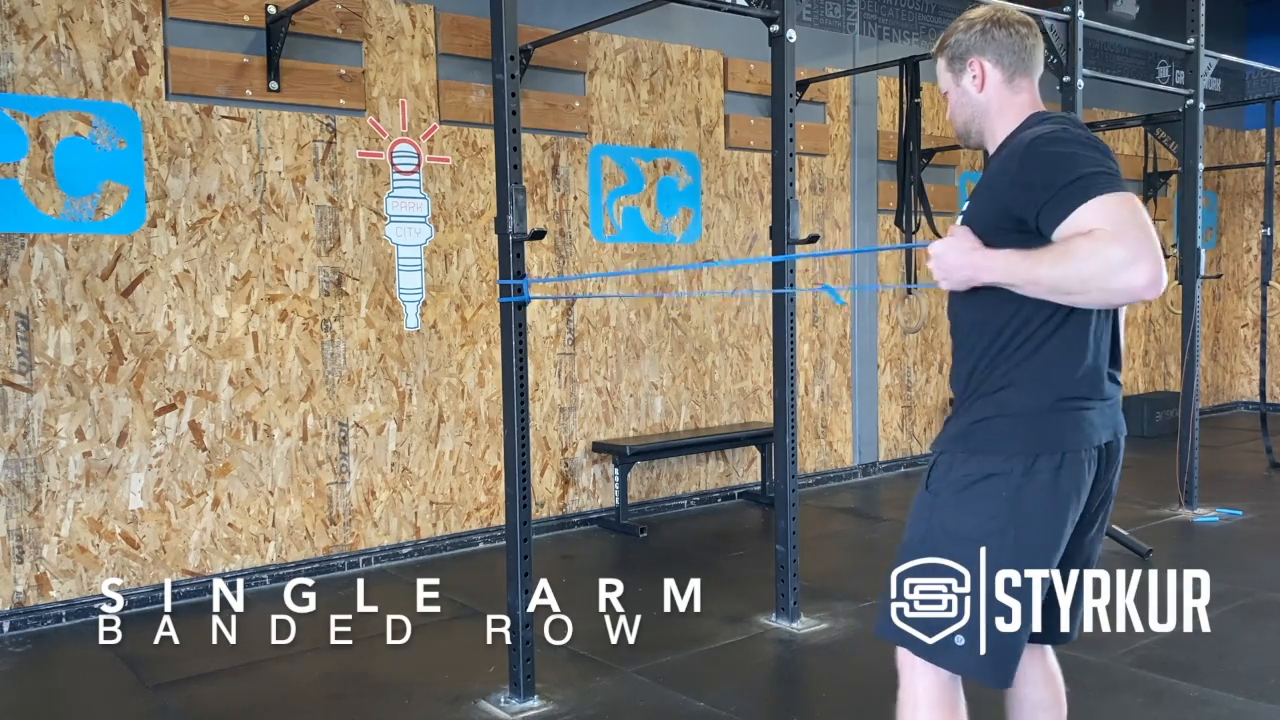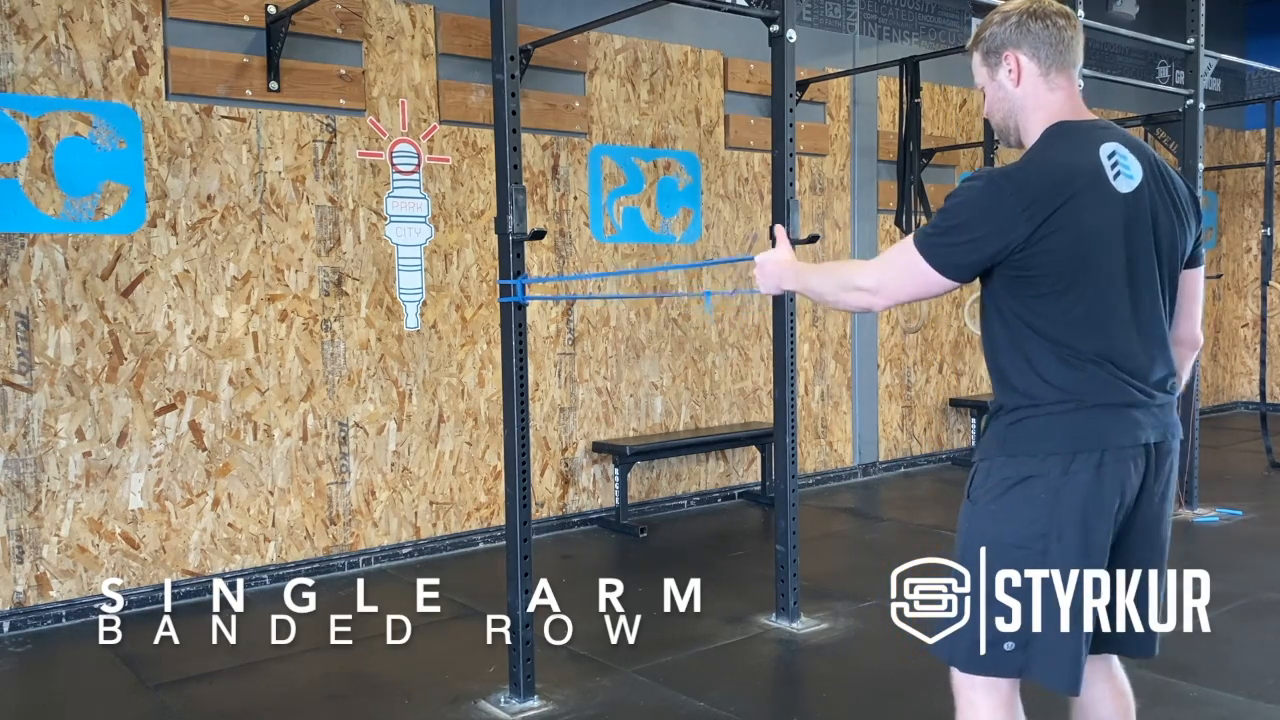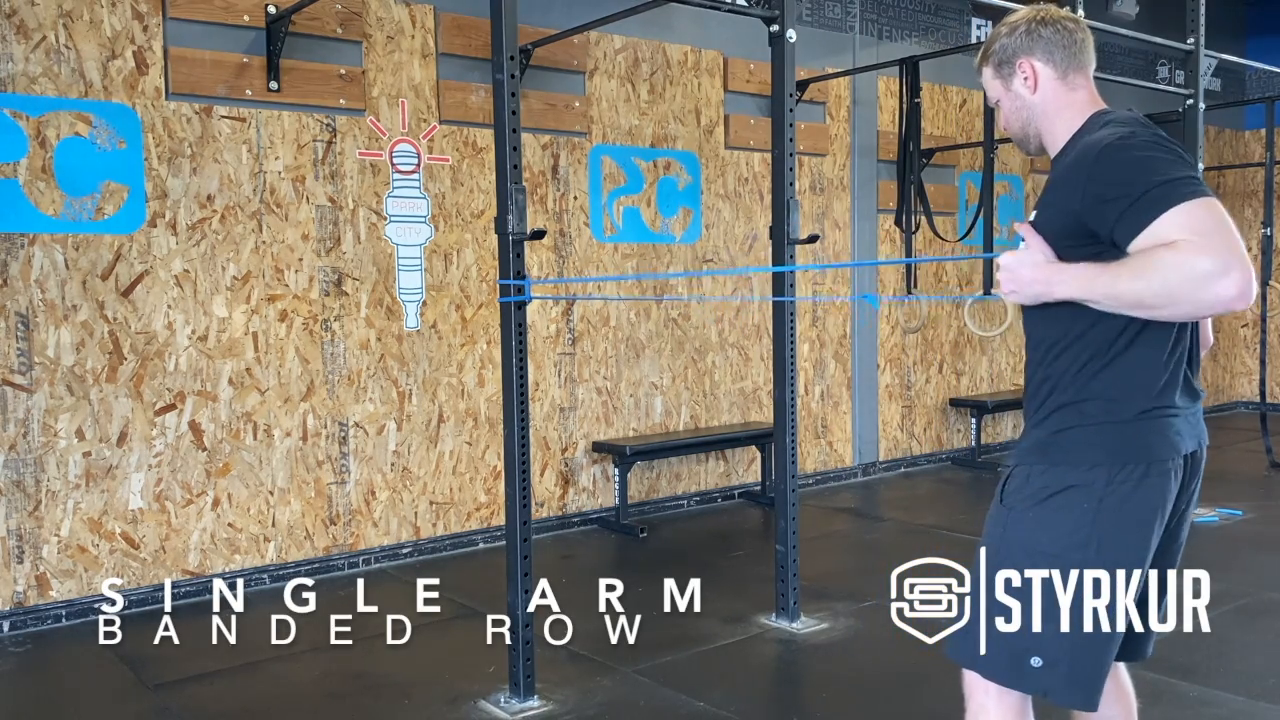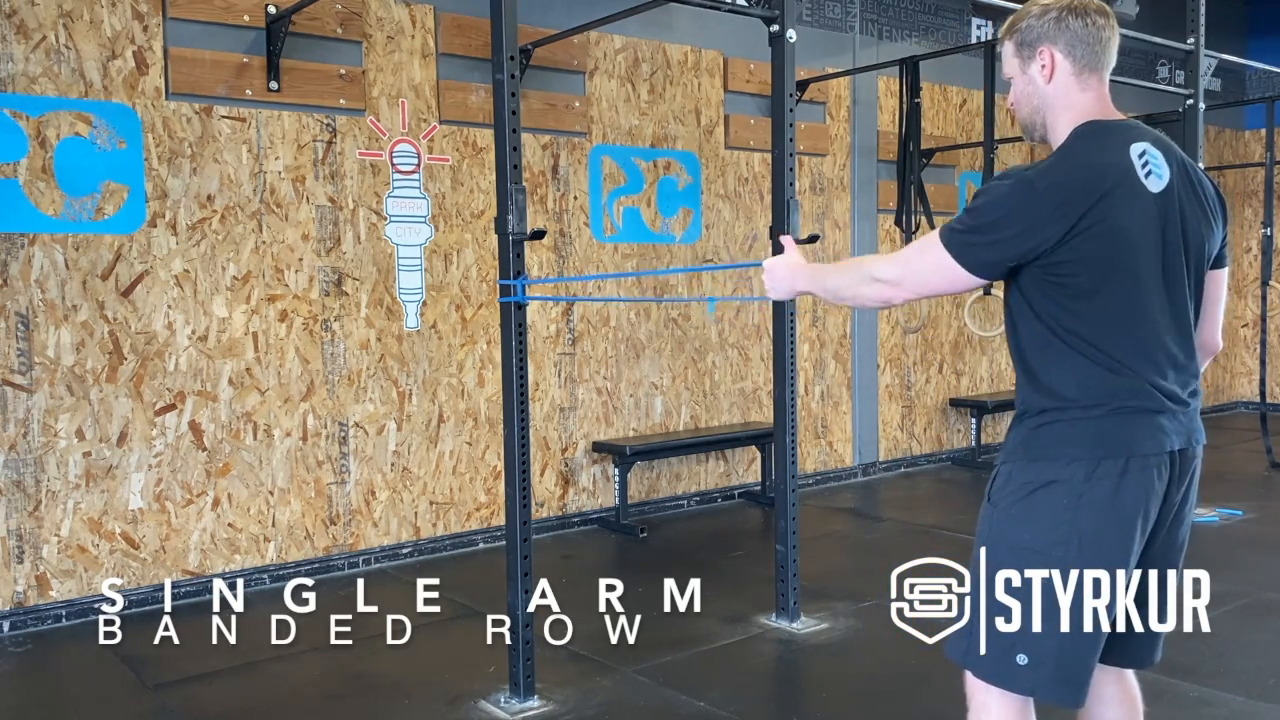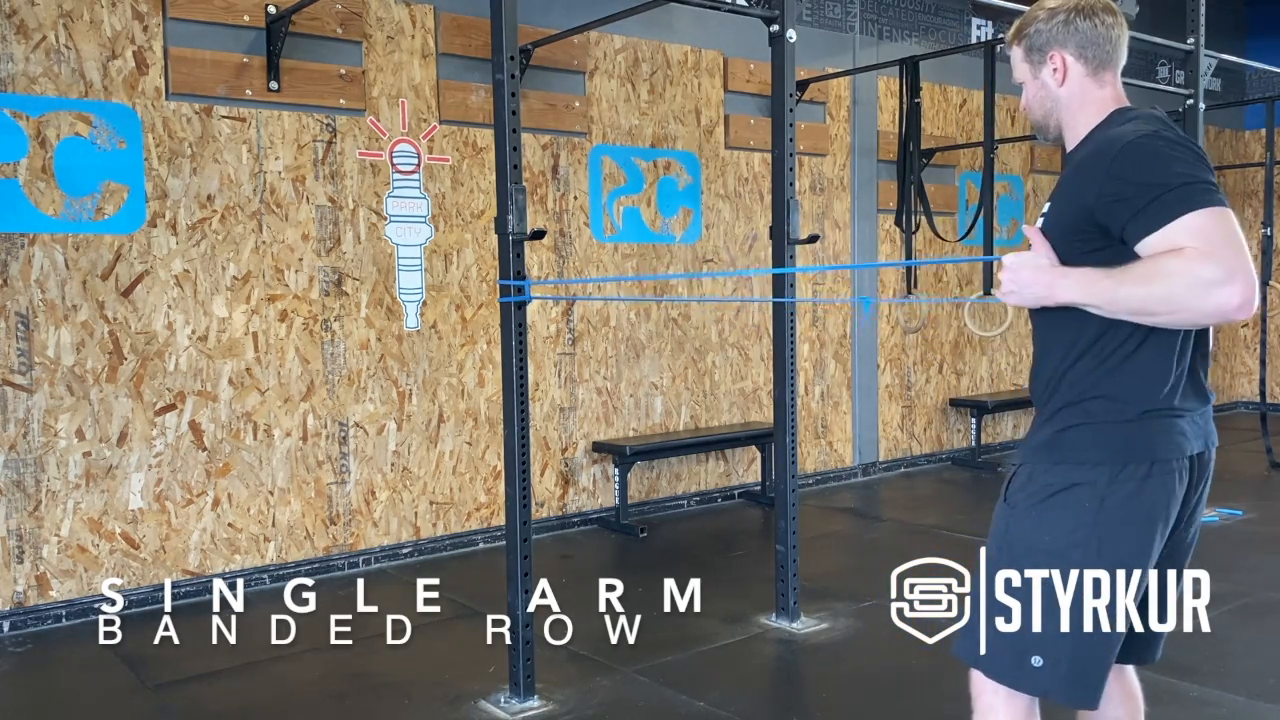
dt=1s
person 1, frame 1
left shoulder: (1049, 151)
right shoulder: (1042, 159)
left elbow: (1134, 267)
left wrist: (984, 262)
left hip: (1008, 447)
right hip: (1077, 438)
left knee: (925, 654)
right knee: (1022, 641)
person 1, frame 2
left shoulder: (1014, 192)
right shoulder: (1164, 180)
left elbow: (876, 288)
right elbow: (1187, 337)
left wrist: (788, 273)
left hip: (1050, 458)
right hip: (1148, 449)
right knee: (1094, 653)
person 1, frame 3
left shoulder: (1115, 154)
right shoulder: (1118, 157)
left elbow: (1223, 278)
right elbow: (1187, 327)
left wrist: (1059, 277)
left hip: (1090, 460)
right hip: (1159, 447)
right knee: (1094, 656)
person 1, frame 4
left shoulder: (1047, 190)
right shoulder: (1191, 179)
left elbow: (893, 280)
right elbow: (1208, 340)
left wrist: (801, 275)
left hip: (1076, 463)
right hip: (1172, 451)
right knee: (1104, 660)
person 1, frame 5
left shoulder: (1135, 152)
right shoulder: (1125, 157)
left elbow: (1227, 286)
right elbow: (1169, 317)
left wrist: (1061, 282)
left hip: (1096, 461)
right hip: (1166, 448)
right knee: (1104, 659)
